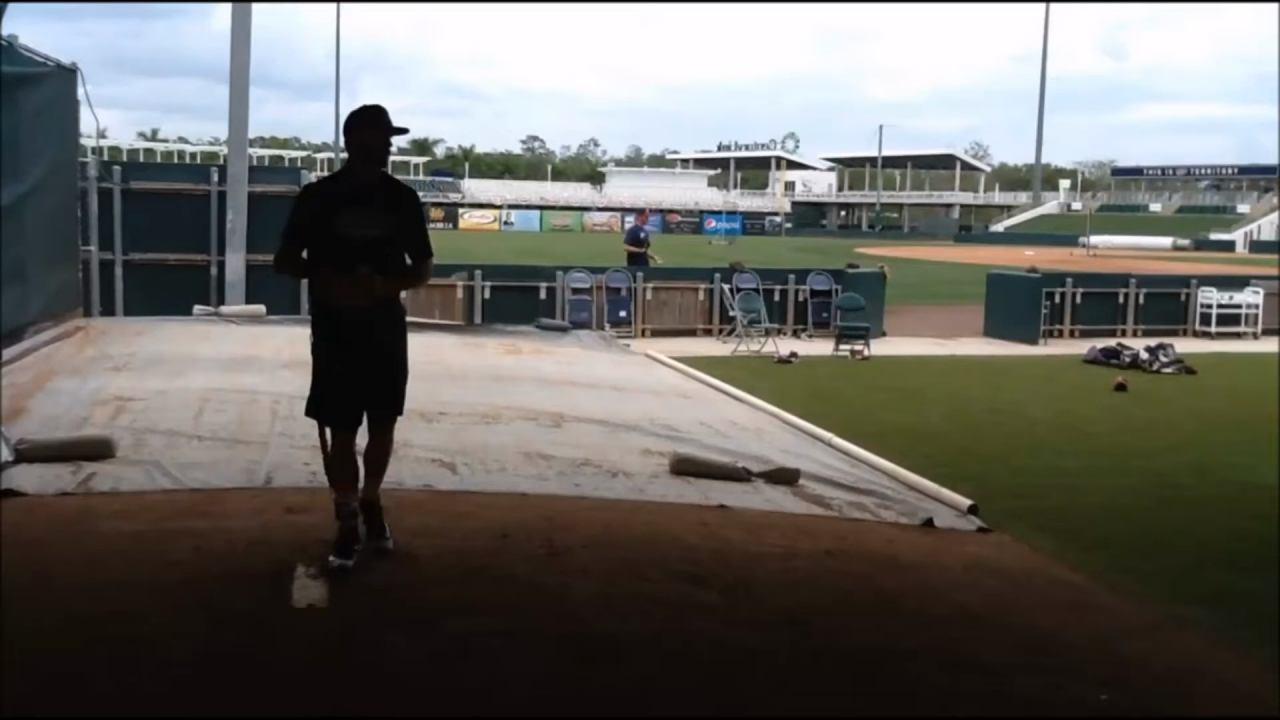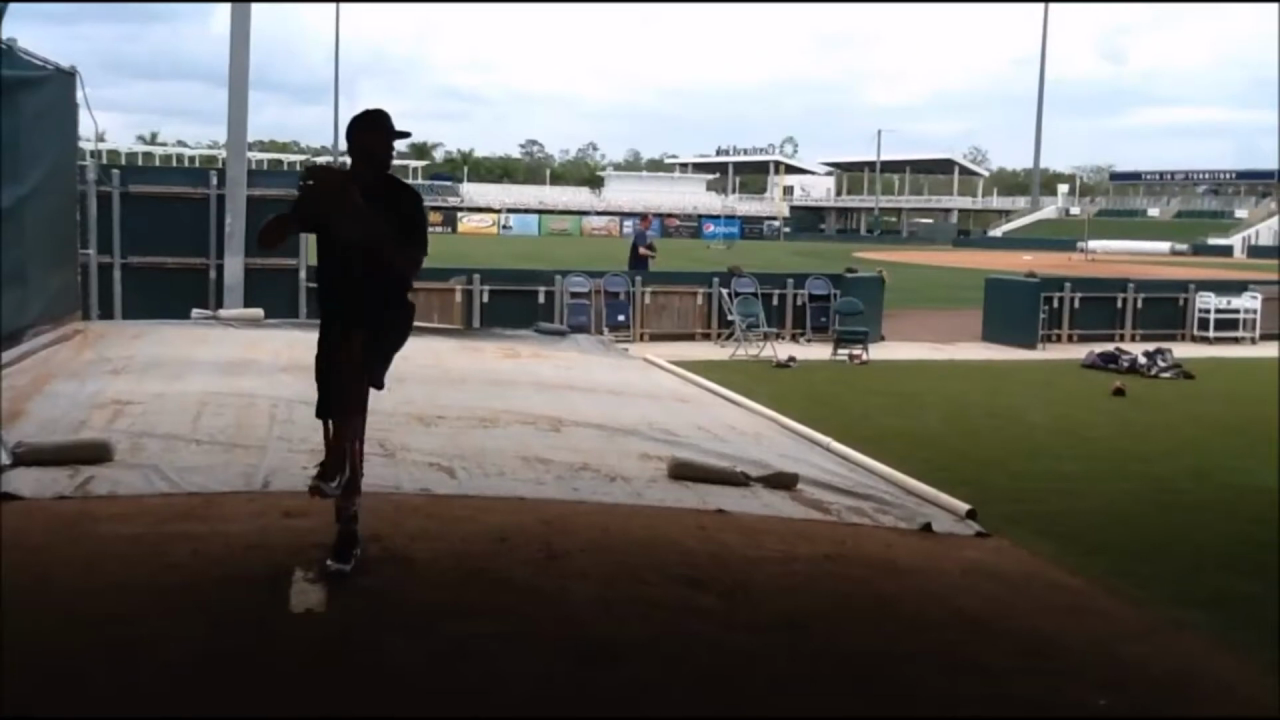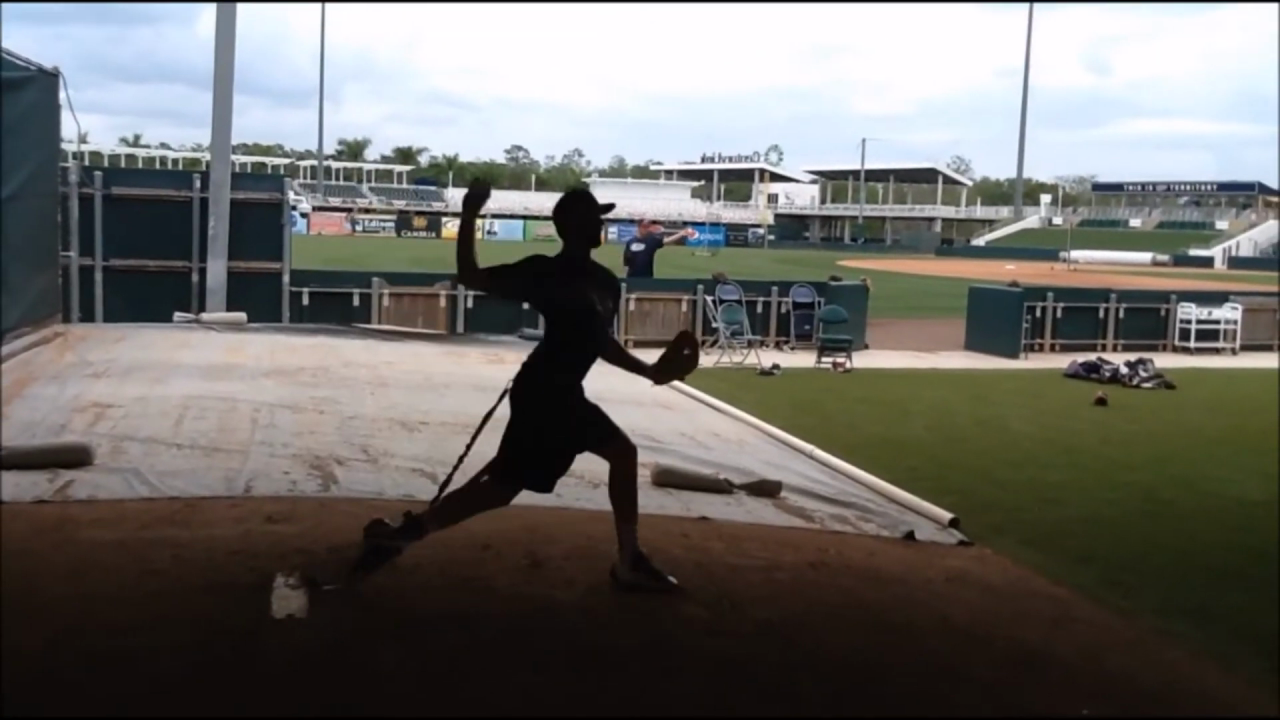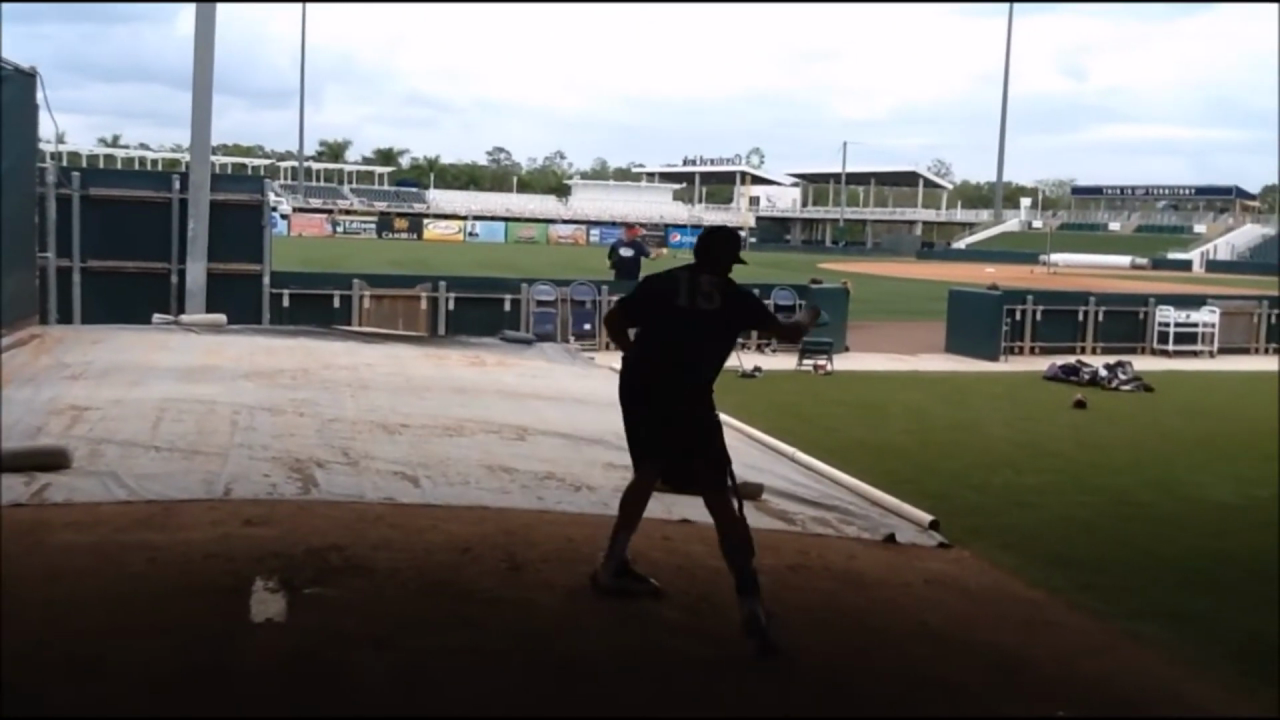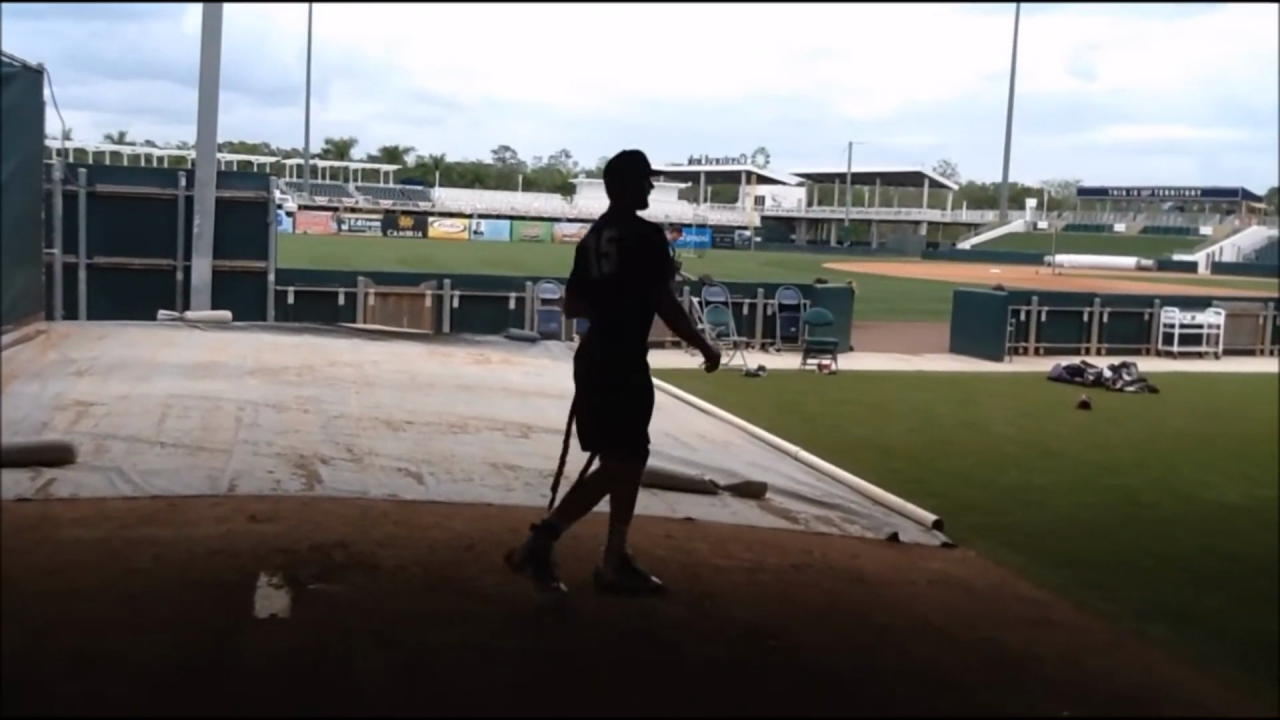
dt=1s
person 1, frame 1
left shoulder: (402, 197)
right shoulder: (318, 195)
left elbow: (422, 267)
right elbow: (285, 260)
left wrist: (386, 285)
right wrist: (329, 281)
left hip: (386, 330)
right hip: (335, 331)
left knee: (383, 427)
right knee: (340, 431)
left ankle: (371, 501)
right ankle: (347, 523)
person 1, frame 2
left shoulder: (404, 198)
right shoulder: (323, 193)
left elbow: (411, 262)
right elbow: (267, 239)
left wrist: (359, 214)
right wrist: (308, 205)
left hip: (386, 315)
right hip: (338, 319)
left knee: (354, 351)
right knee: (343, 416)
left ankle: (339, 465)
right ankle: (347, 526)
person 1, frame 3
left shoulder: (603, 281)
right shoulder: (544, 270)
left elbow: (600, 342)
right elbow: (470, 277)
left wrist: (649, 371)
right wrist: (469, 214)
left hip: (563, 390)
right hip: (543, 393)
left knee: (623, 454)
right knee: (500, 488)
left ankle: (630, 560)
right ankle: (400, 533)
person 1, frame 4
left shoulder: (659, 283)
right shoulder: (736, 297)
left elbow: (614, 321)
right elbow: (787, 332)
right wrist: (809, 318)
left hip: (639, 386)
right hip: (686, 395)
left knee: (648, 472)
right knee: (719, 496)
left ankle: (613, 566)
right ankle: (751, 603)
person 1, frame 5
left shoulder: (592, 238)
right shoulder: (646, 235)
left elbow: (573, 305)
right elbow: (666, 306)
right wrist: (704, 347)
left hip: (593, 356)
right hip: (623, 362)
left knee: (628, 460)
right knee: (621, 463)
left ankle: (615, 560)
right ankle: (539, 543)
